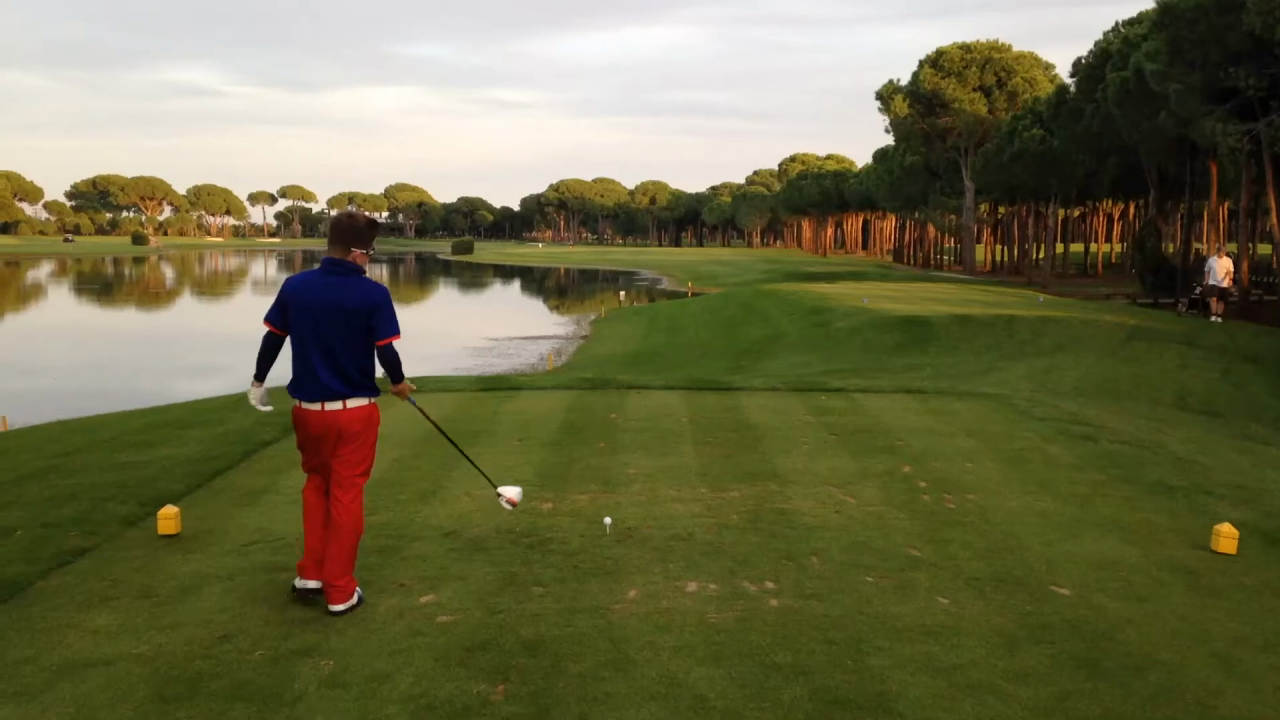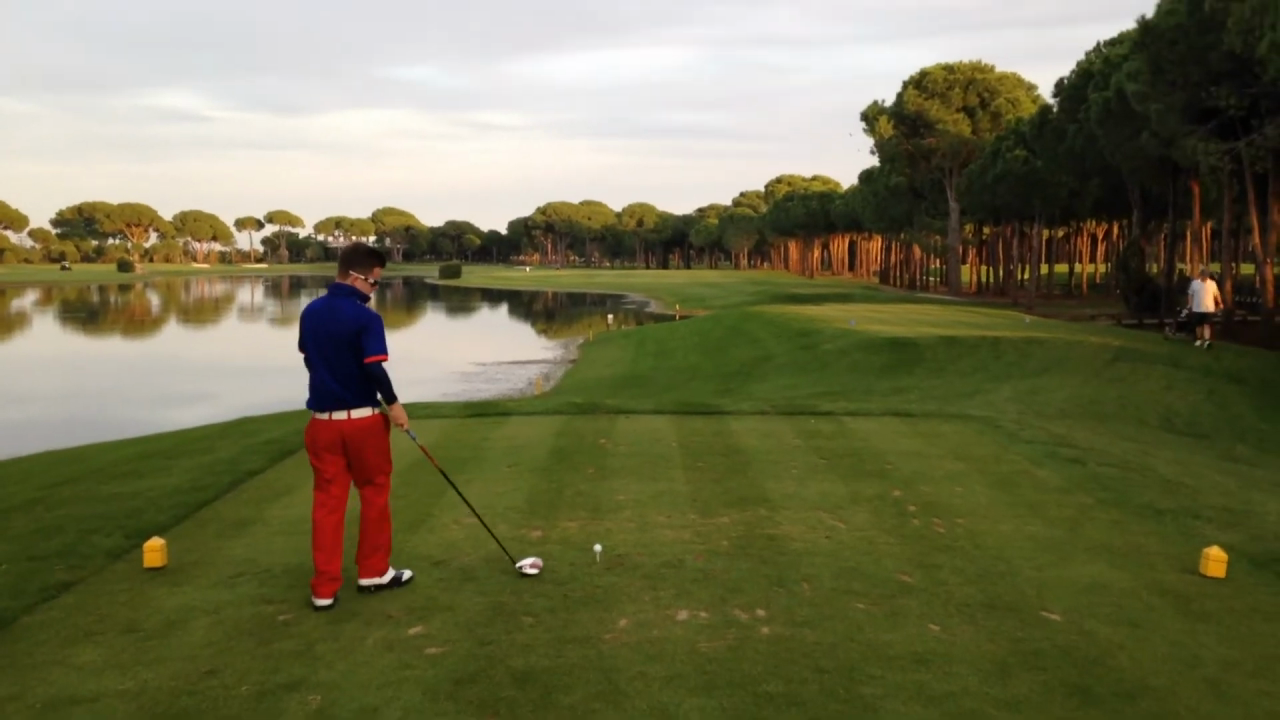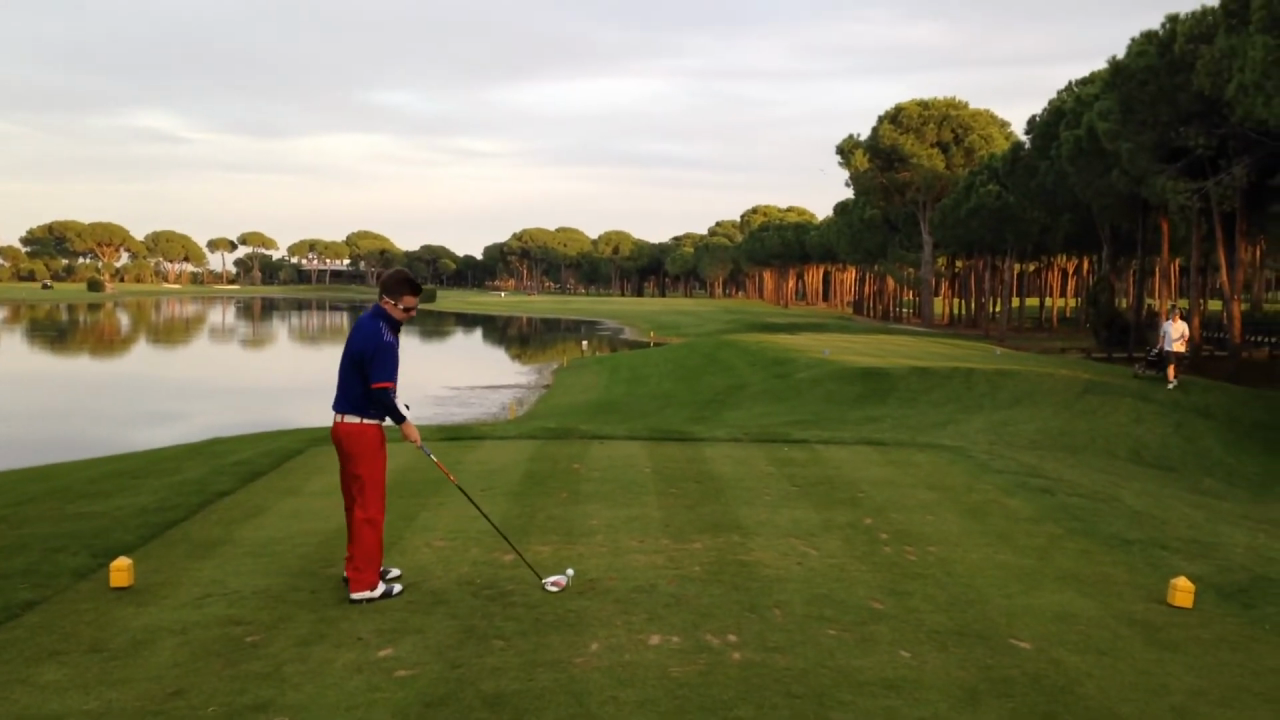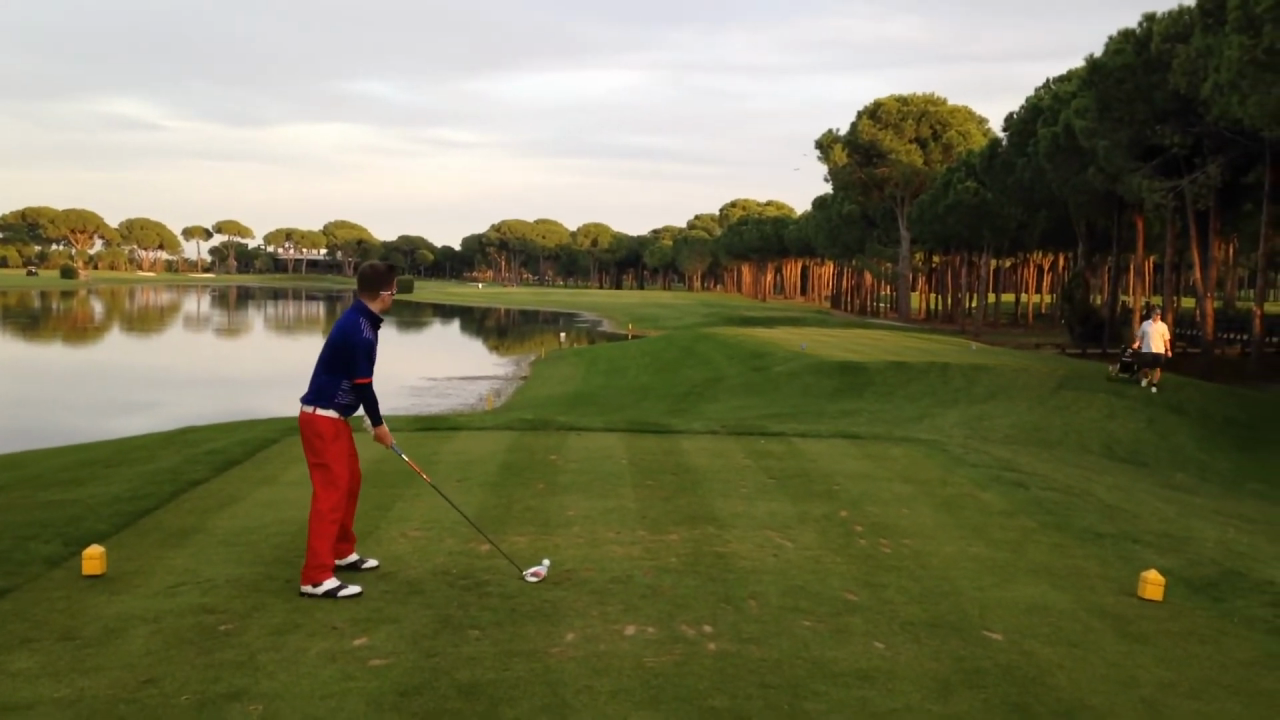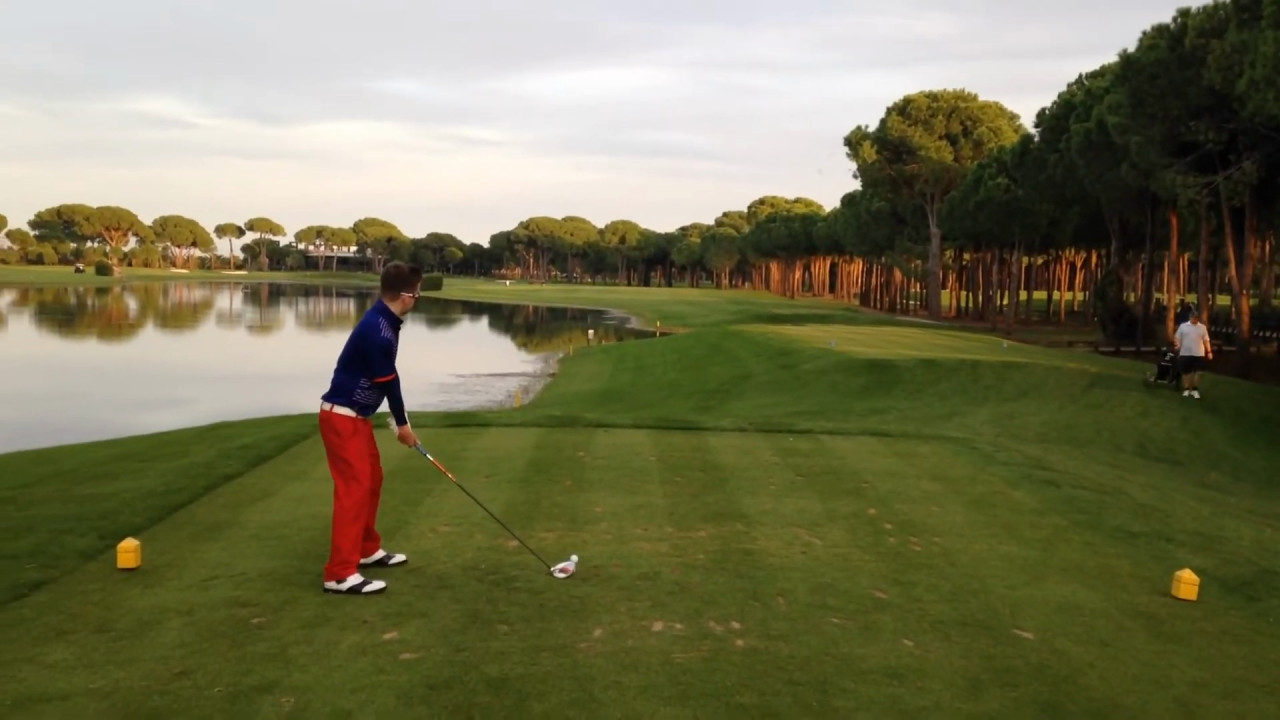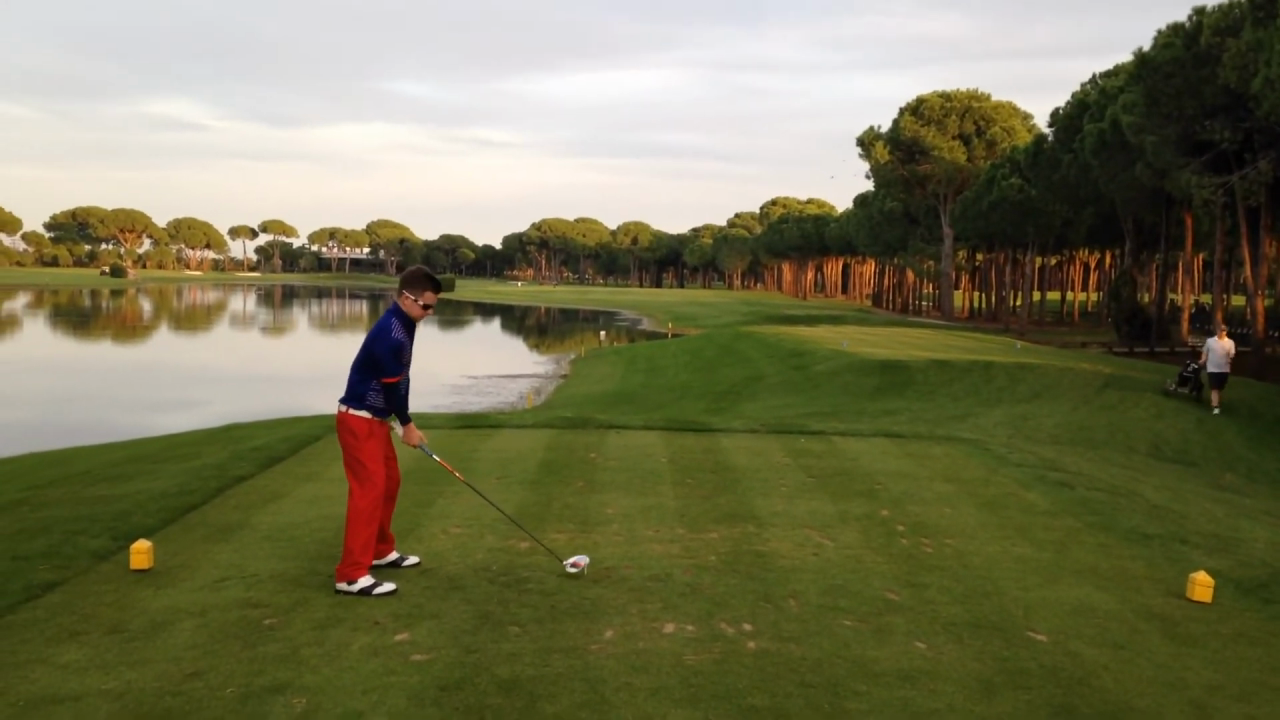
dt=0.7s
person 1, frame 1
left shoulder: (294, 287)
right shoulder: (374, 294)
left elbow: (273, 338)
right elbow: (387, 352)
left wrist: (258, 381)
right wrist: (399, 382)
left hip: (309, 409)
right hip: (356, 411)
left knee: (317, 483)
right knee: (347, 495)
left ankle: (312, 572)
right ankle: (340, 591)
person 1, frame 2
left shoulder: (310, 312)
right shoulder: (366, 318)
right elbow: (374, 369)
right wrist: (394, 405)
left hip: (321, 420)
right hip: (363, 419)
left knee: (327, 501)
right knee: (374, 490)
left ankle: (324, 588)
right ankle: (374, 571)
person 1, frame 3
left shoulder: (365, 321)
right shoulder: (383, 340)
right elbow: (380, 393)
left wrist: (396, 398)
right wrist: (404, 423)
left hip: (345, 421)
right hip: (363, 427)
left knee: (357, 497)
right knee: (370, 504)
left ankle: (358, 567)
right ankle: (364, 584)
person 1, frame 4
left shoulder: (358, 319)
right shoulder: (361, 333)
right elbow: (363, 385)
left wrist: (373, 420)
right wrist: (379, 425)
left hip: (332, 416)
right hip: (323, 418)
left knee: (349, 482)
right knee: (331, 492)
left ankle: (341, 551)
right ankle: (316, 577)
person 1, frame 5
left shoulder: (384, 322)
right shoulder: (378, 332)
left elbow: (390, 378)
right elbow: (387, 383)
left wrist: (401, 420)
right wrist: (402, 425)
left hip: (356, 415)
right hip: (342, 416)
left knee: (371, 480)
right knee: (354, 488)
left ankle: (367, 549)
right ankle: (340, 573)
person 1, frame 6
left shoulder: (405, 324)
right shoulder: (389, 334)
left elbow: (402, 378)
right elbow: (392, 386)
left wrist: (405, 422)
right wrist: (407, 425)
left hip: (376, 418)
right hip: (359, 419)
left knee: (388, 483)
right knee: (369, 489)
left ankle: (380, 551)
right ankle: (351, 575)
